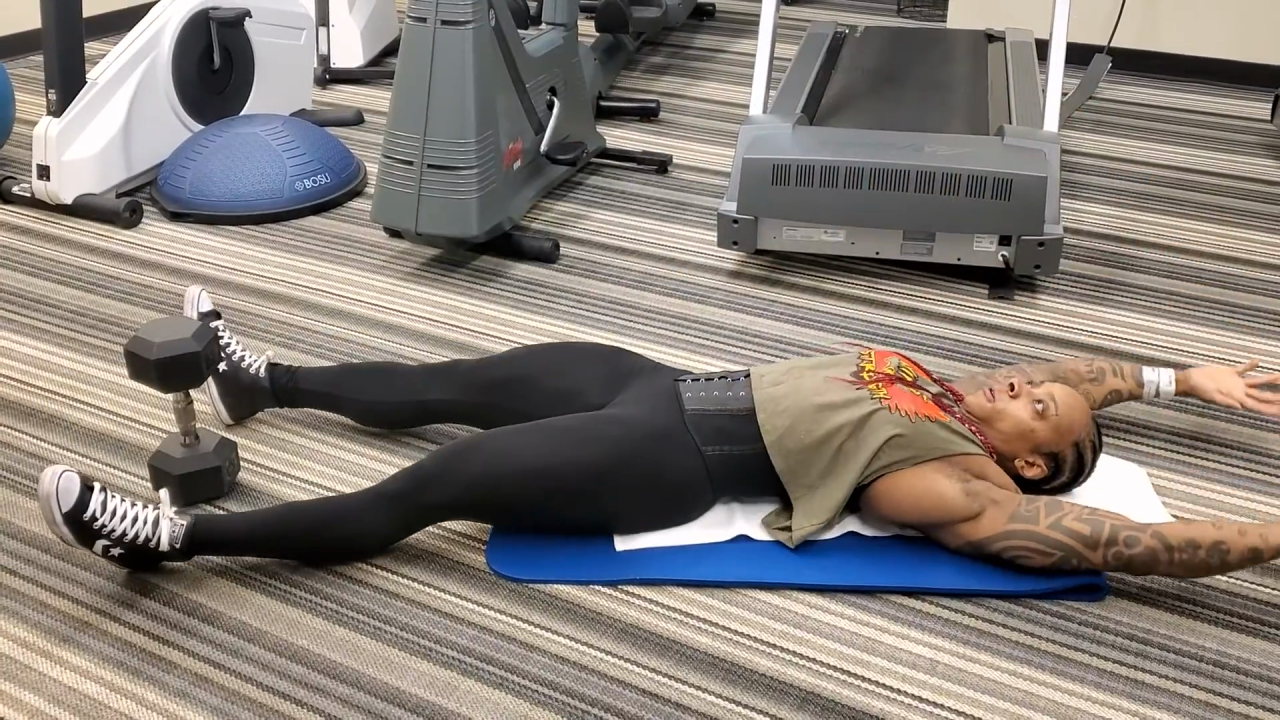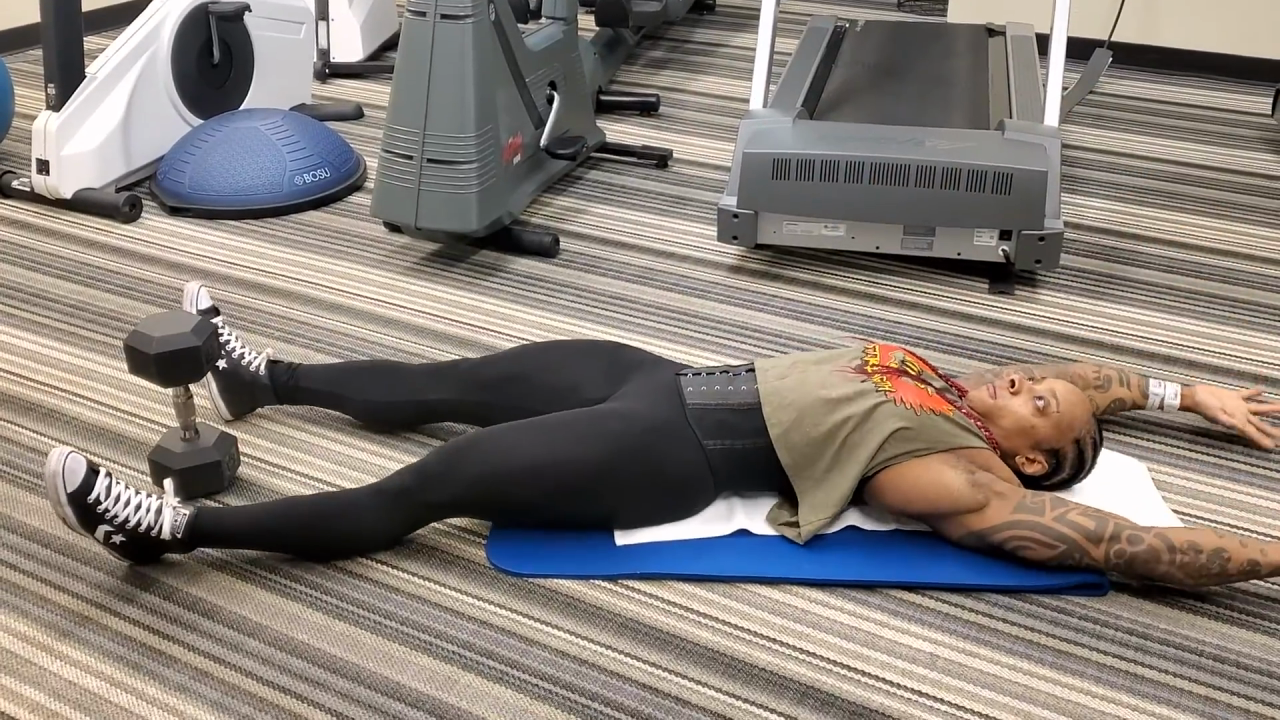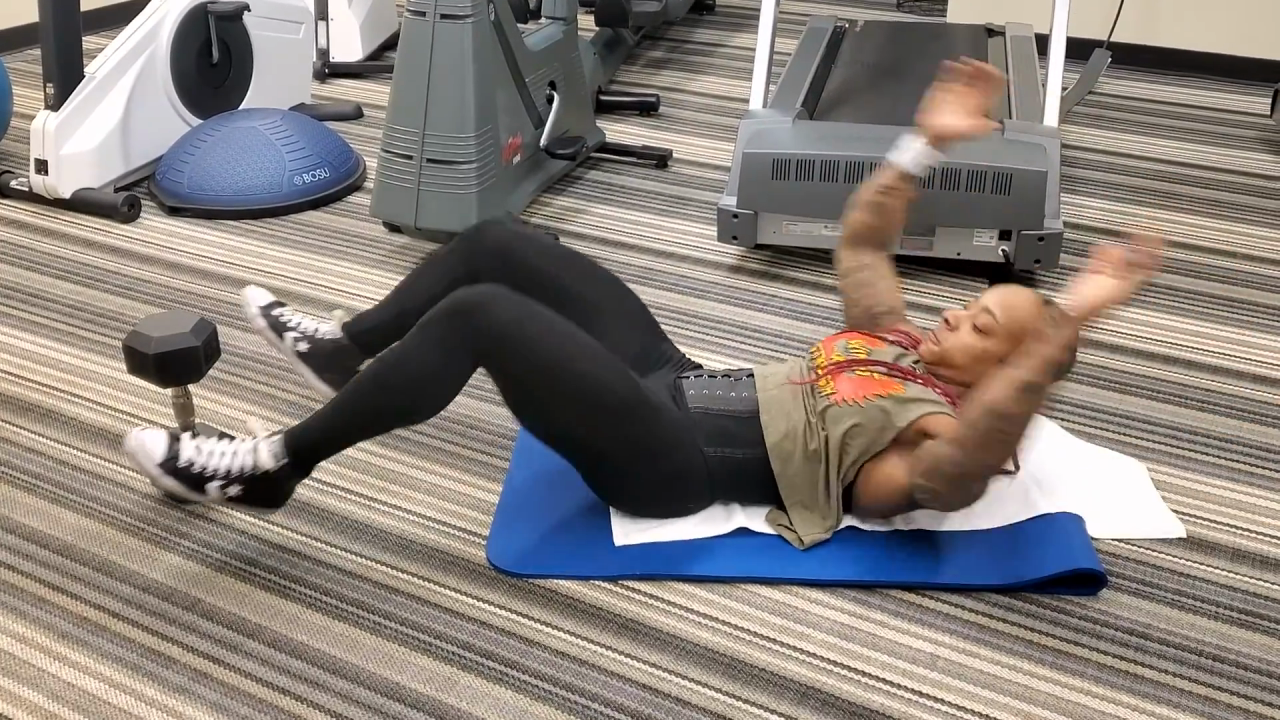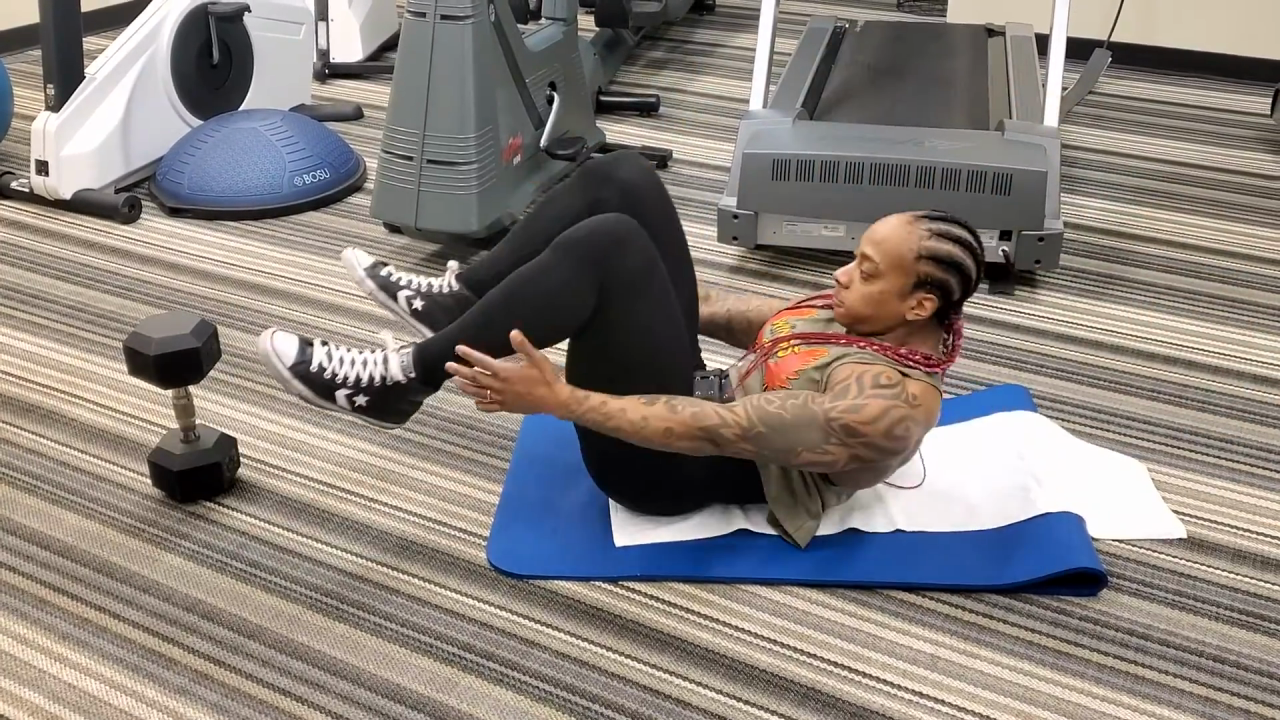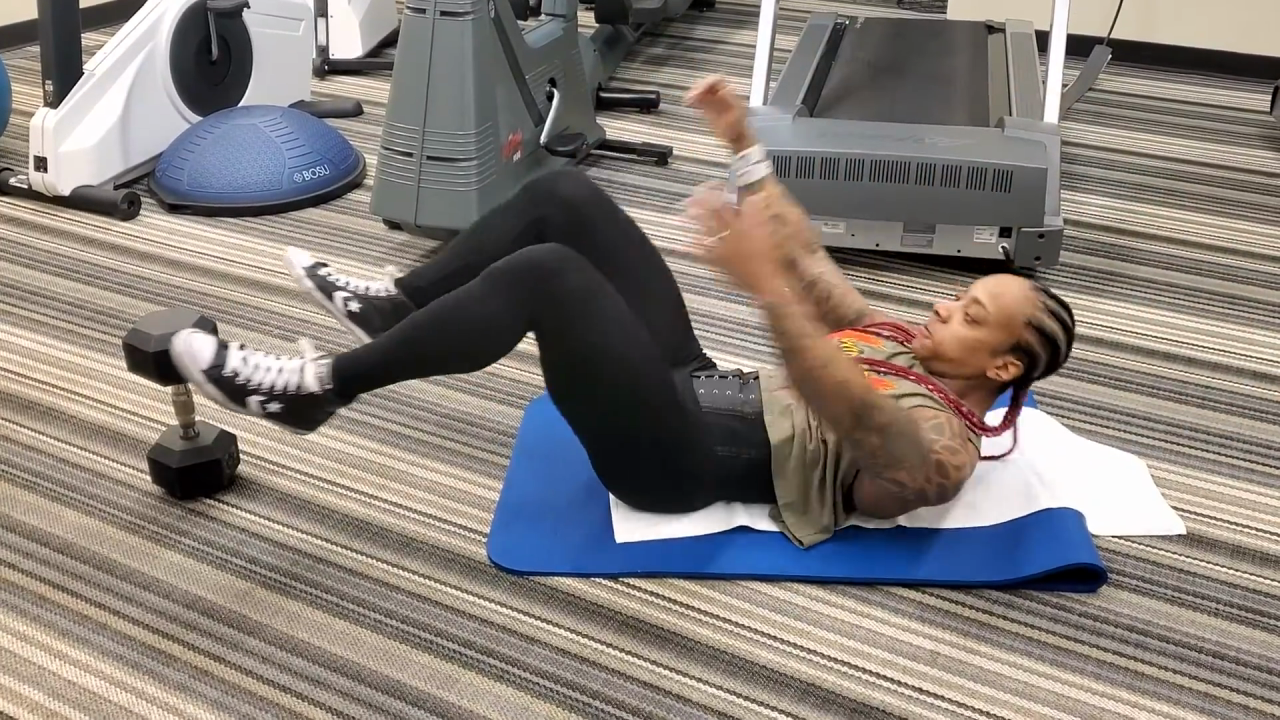
dt=0.4s
person 1, frame 1
left shoulder: (974, 492)
right shoulder: (960, 399)
left elbow: (1128, 539)
right elbow: (1068, 361)
left hip: (668, 464)
right hip: (669, 386)
left knee: (422, 490)
right knee: (449, 388)
left ankle: (168, 536)
right ankle: (258, 379)
person 1, frame 2
left shoulder: (979, 484)
right shoulder: (960, 393)
left elbow: (1133, 544)
right elbow: (1074, 365)
left hip: (668, 456)
right hip: (666, 378)
left knee: (419, 491)
right knee: (443, 383)
left ankle: (170, 527)
right ankle: (258, 374)
person 1, frame 3
left shoulder: (941, 445)
right shoulder: (902, 343)
left elbow: (988, 436)
right elbow: (861, 236)
left wrist: (1064, 327)
right wrist: (929, 137)
left hip: (664, 461)
right hip: (674, 379)
left knee: (472, 313)
right knee: (493, 241)
left ankle: (270, 468)
right ankle: (339, 351)
person 1, frame 4
left shoulder: (885, 408)
right shoulder: (861, 317)
left elbow: (719, 432)
right elbow: (706, 304)
left wrist: (560, 399)
left hip: (665, 469)
left knee: (606, 241)
right knee: (623, 176)
left ankle: (401, 376)
right ankle: (452, 297)
person 1, frame 5
left shoulder: (937, 450)
right shoulder: (912, 340)
left elbow: (847, 413)
right elbow: (799, 250)
left wrist: (775, 296)
right wrist: (742, 146)
left hip: (677, 458)
right hip: (696, 389)
left knee: (542, 273)
right knee: (562, 196)
left ankle: (323, 386)
right ankle: (390, 304)
